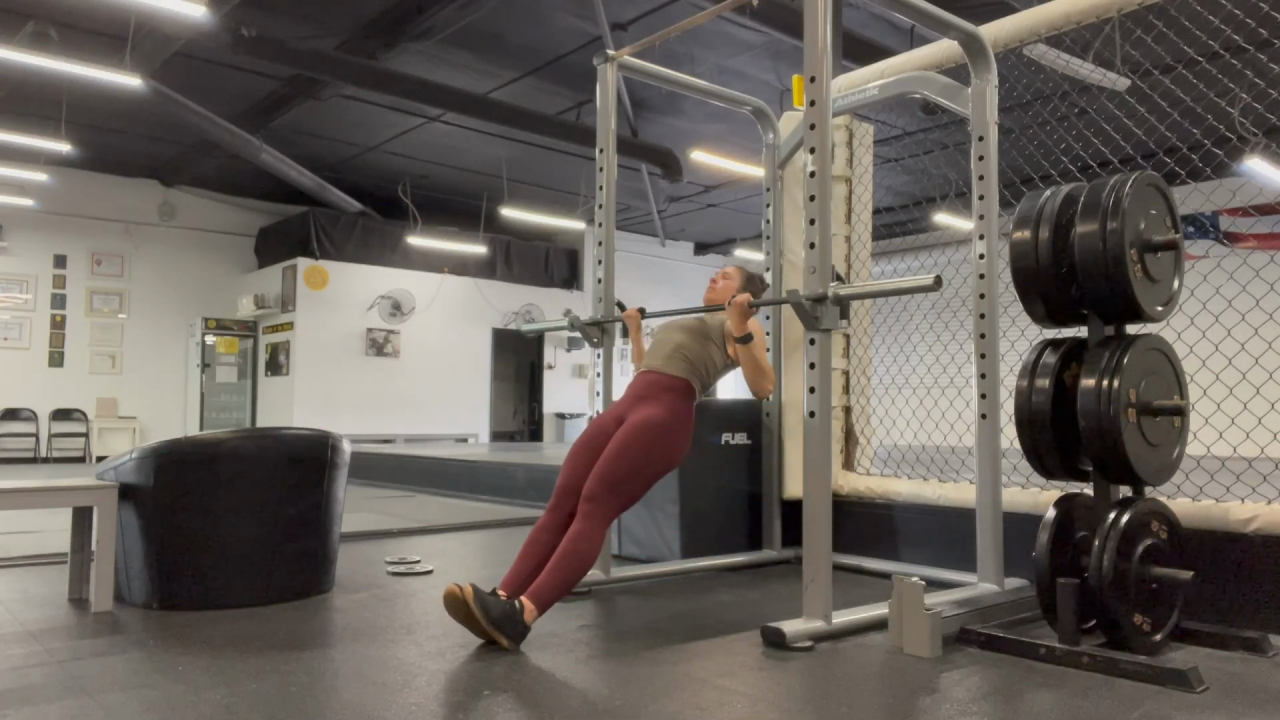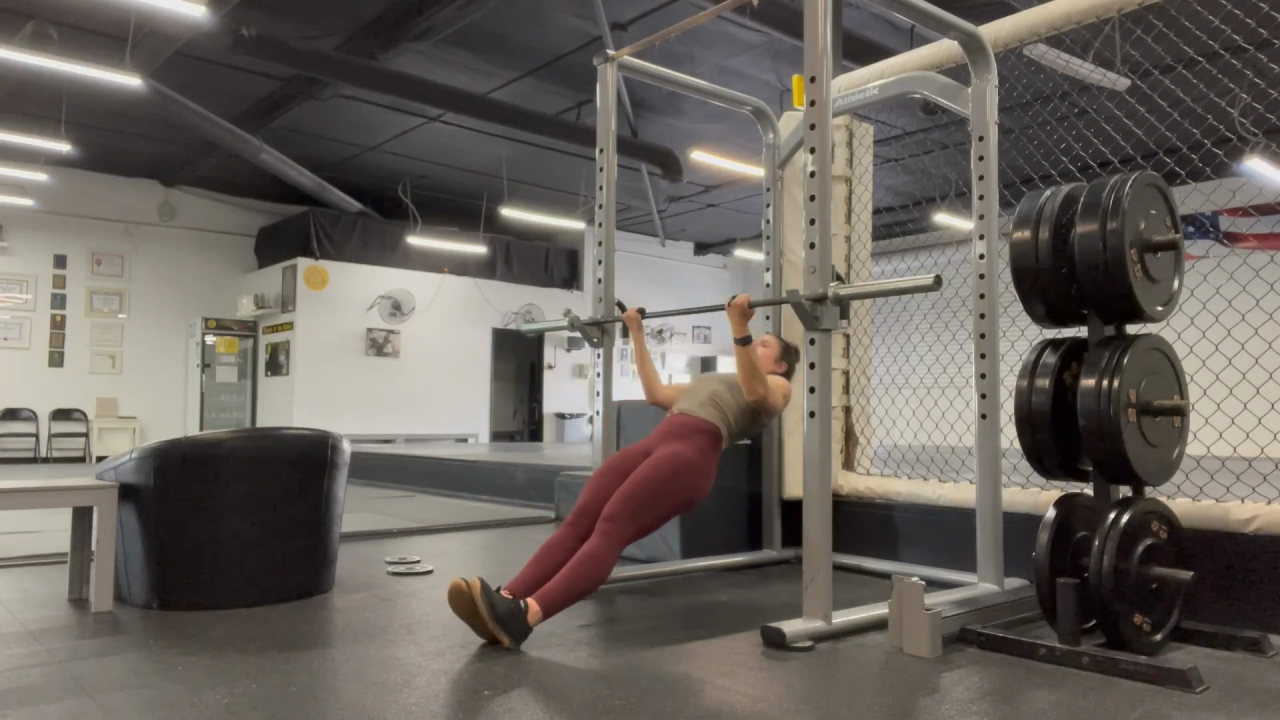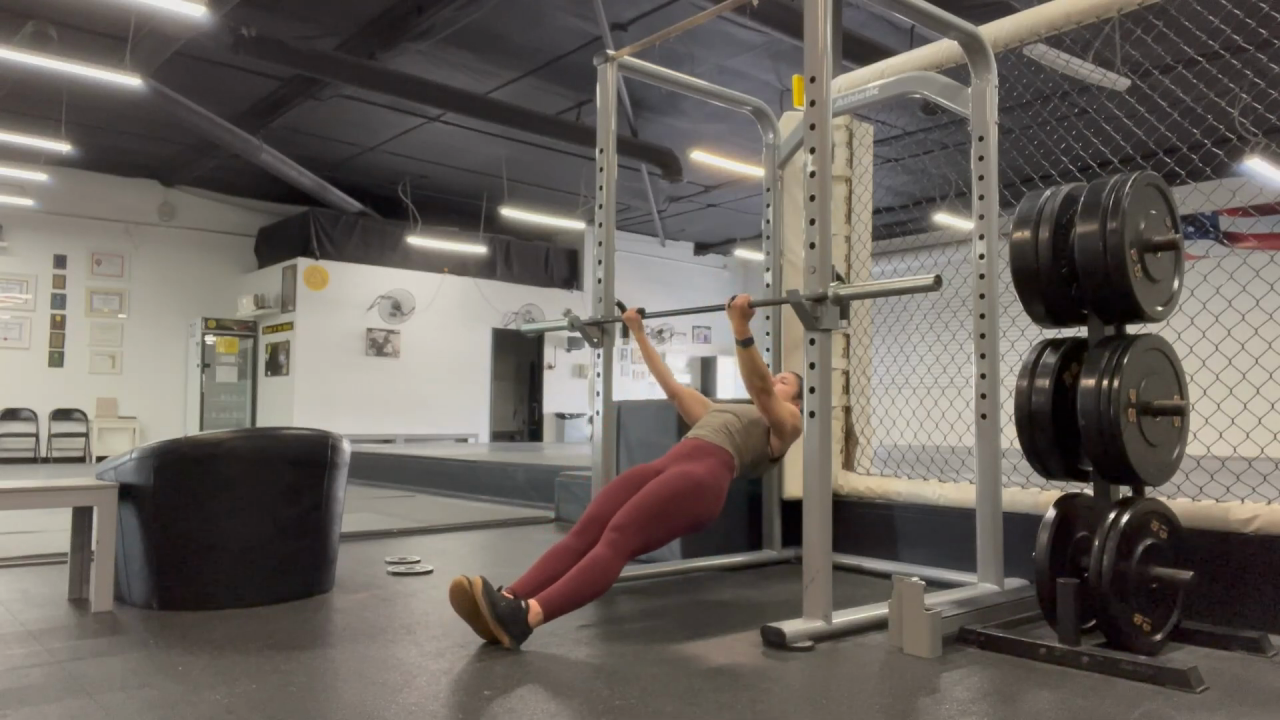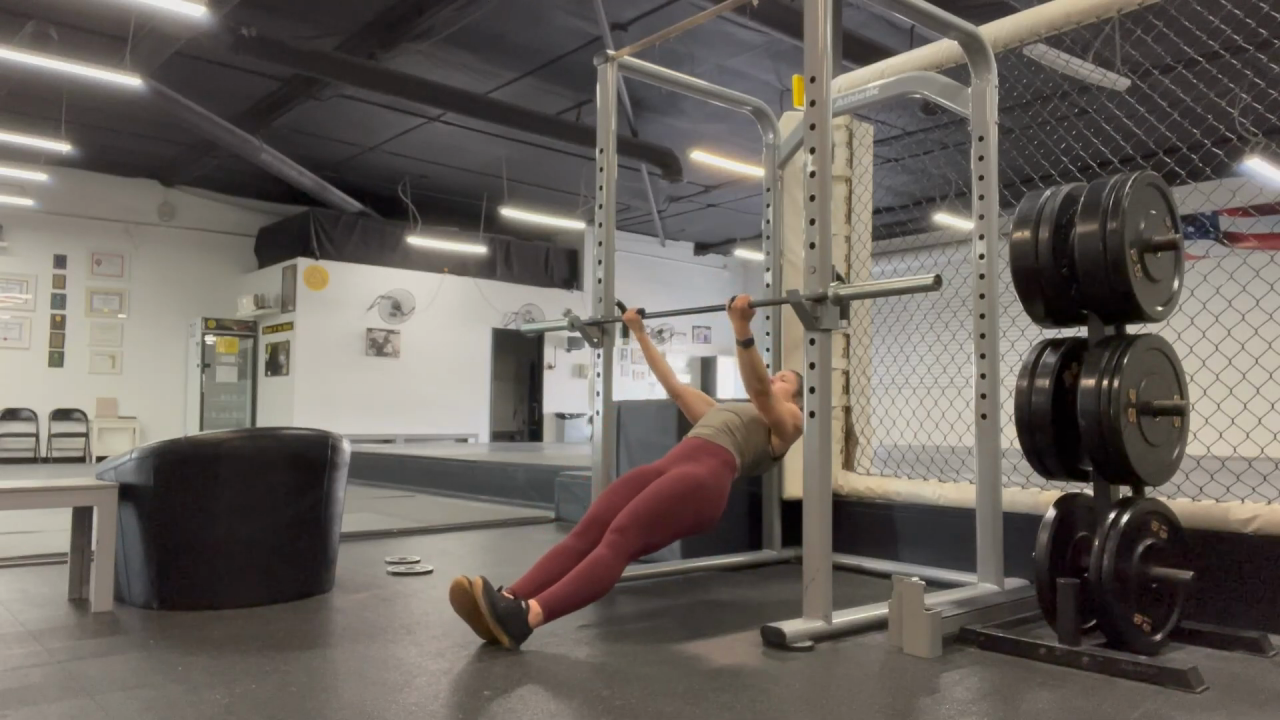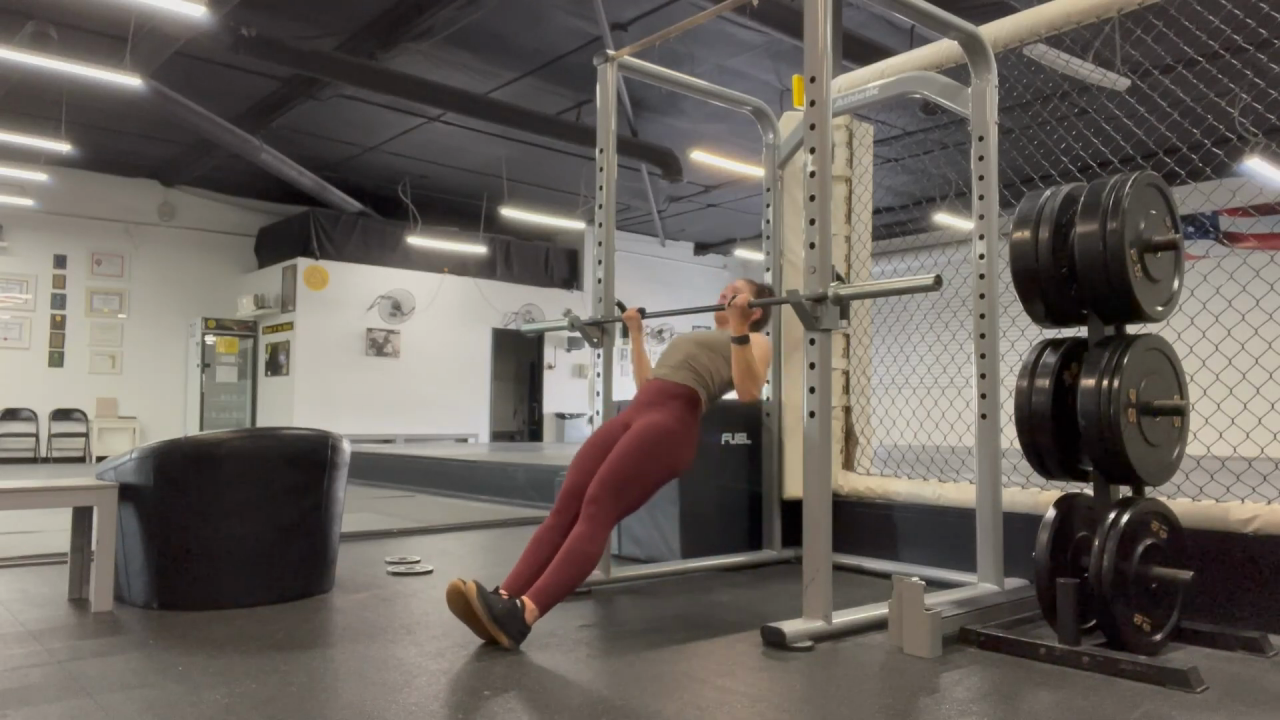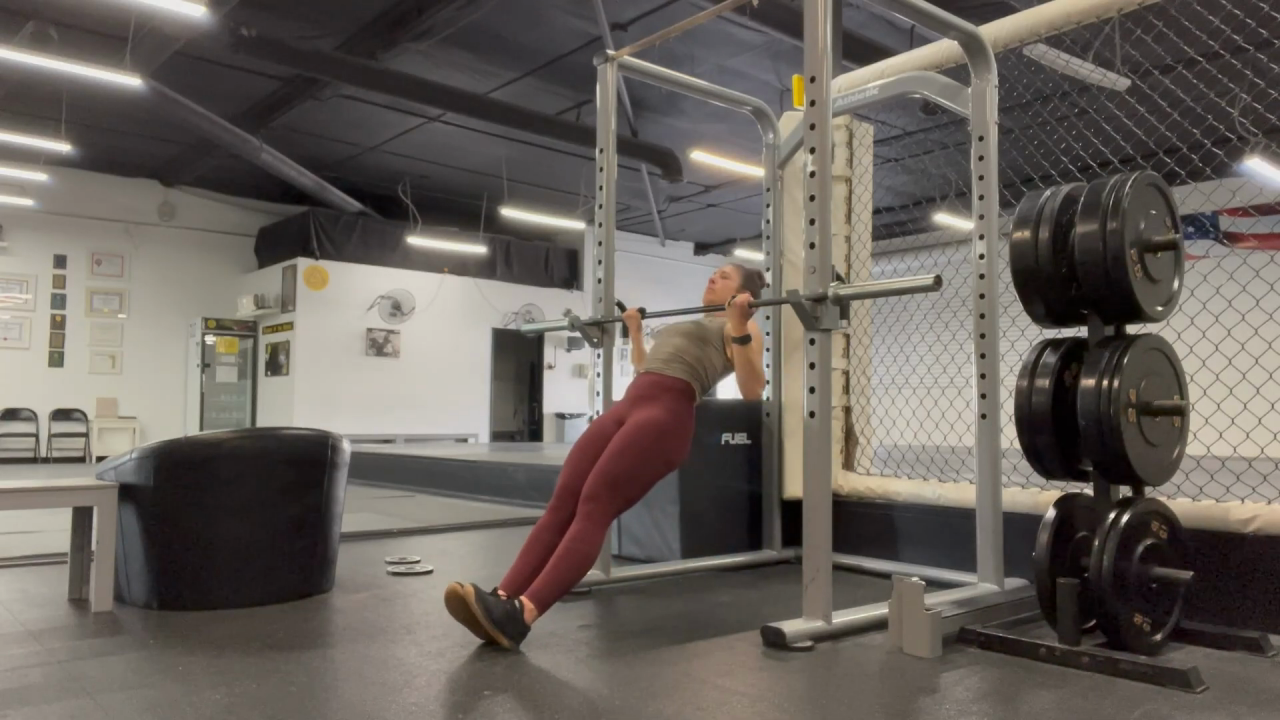
dt=0.4s
person 1, frame 1
left shoulder: (741, 328)
right shoulder: (689, 327)
left elbow: (763, 387)
left wrist: (738, 324)
right wrist: (634, 333)
left hip: (667, 413)
right hip: (626, 405)
left knee: (592, 510)
right knee: (561, 507)
left ankle: (519, 616)
right ankle: (501, 600)
person 1, frame 2
left shoulder: (777, 389)
right shoulder: (711, 381)
left elbow: (756, 393)
right elbow: (655, 393)
left wrist: (741, 329)
right wrist: (638, 334)
left hip: (694, 452)
right hip: (653, 441)
left knee: (610, 528)
right knee: (577, 523)
left ankle: (523, 617)
right ankle: (506, 599)
person 1, frame 3
left shoulder: (786, 423)
right shoulder: (721, 412)
left elbow: (760, 387)
right elbow: (673, 388)
left wrist: (742, 329)
right wrist: (639, 334)
left hip: (704, 476)
right hip: (665, 464)
left knee: (617, 538)
right knee: (584, 533)
left ankle: (524, 618)
right ankle: (507, 602)
person 1, frame 4
left shoulder: (788, 421)
right shoulder: (723, 410)
left elbow: (760, 392)
right elbow: (675, 386)
left wrist: (743, 331)
right wrist: (640, 334)
left hip: (704, 476)
right hip: (668, 464)
left knee: (618, 540)
right knee: (585, 533)
left ankle: (523, 618)
right ankle: (507, 602)
person 1, frame 5
left shoulder: (754, 341)
right shoulder: (698, 338)
left elbow: (749, 391)
left wrist: (738, 330)
right wrist: (636, 334)
left hip: (672, 422)
right hip: (633, 413)
left knee: (596, 512)
right knee: (565, 509)
left ankle: (522, 615)
right ankle: (502, 601)
person 1, frame 6
left shoulder: (741, 330)
right shoulder: (690, 329)
left elbow: (752, 391)
left wrist: (738, 325)
right wrist: (635, 334)
left hip: (668, 415)
right hip: (626, 407)
left knee: (593, 509)
right knee: (562, 506)
left ankle: (520, 615)
right ankle: (501, 600)
